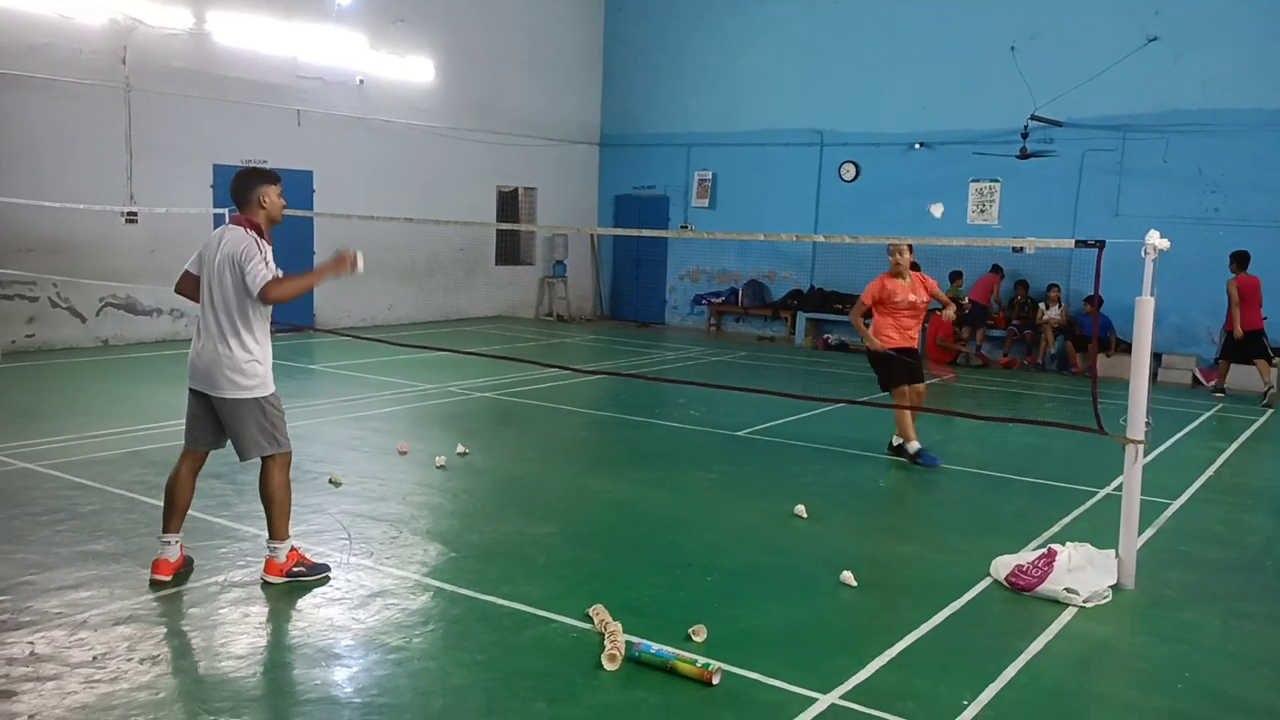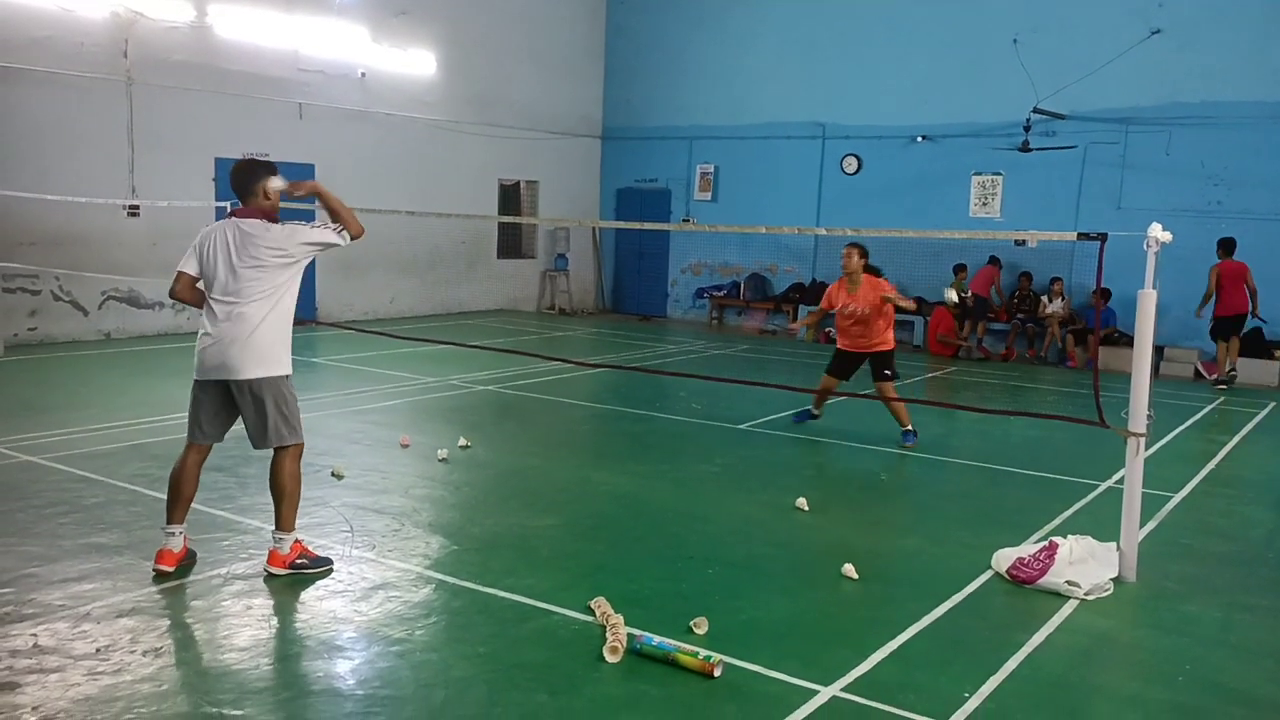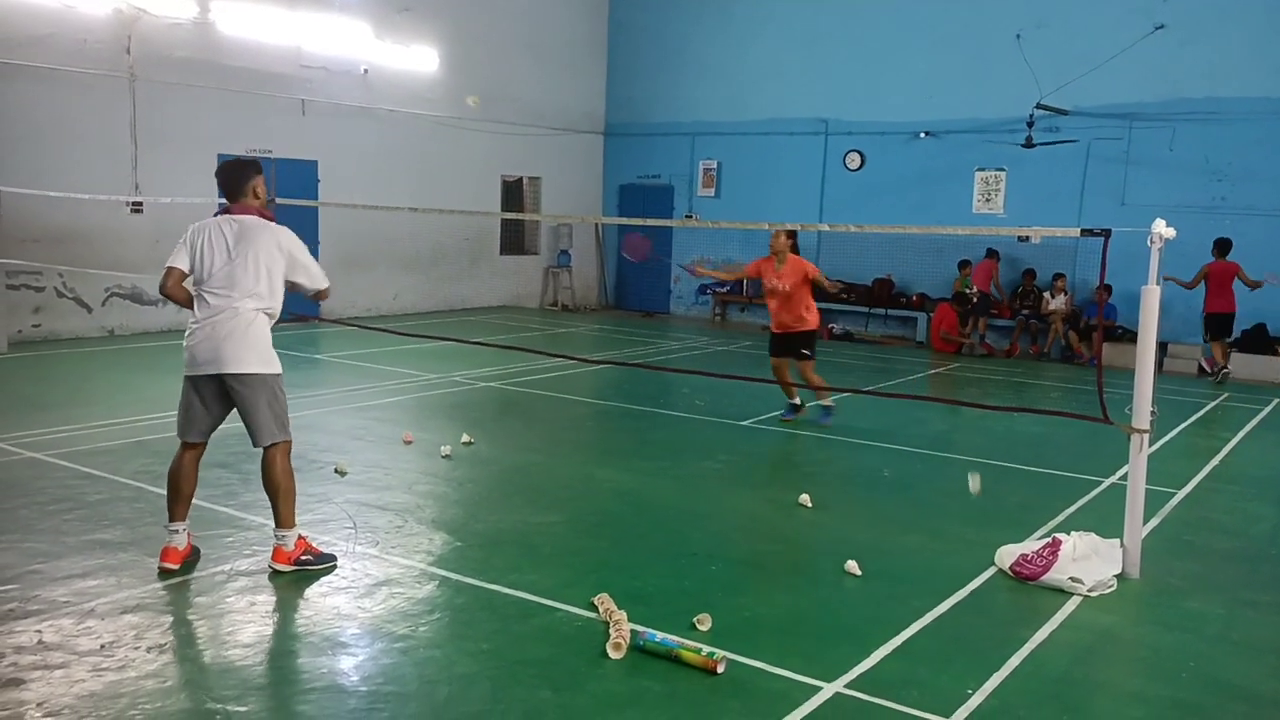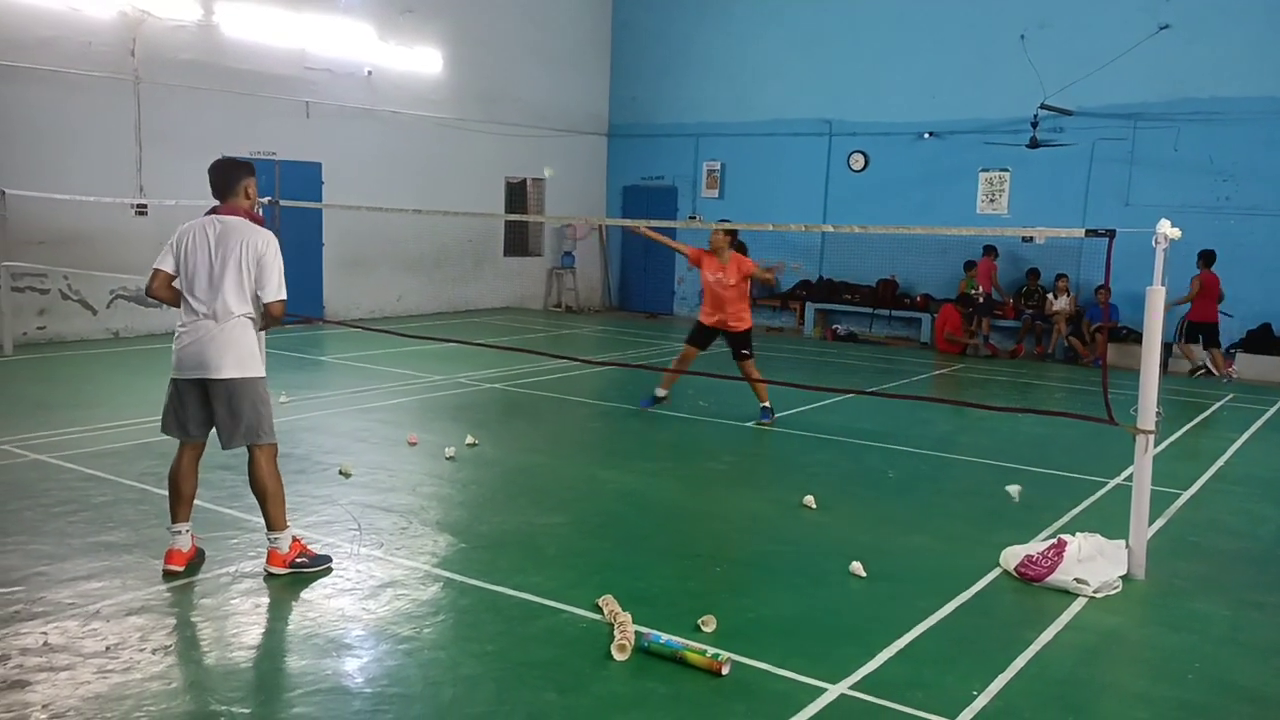
dt=0.3s
person 1, frame 1
left shoulder: (218, 238)
right shoulder: (251, 246)
left elbow: (185, 286)
right elbow: (273, 293)
right wrist: (328, 269)
left hip: (206, 368)
right hip: (242, 375)
left knee: (192, 455)
right knee: (277, 457)
left ankle: (169, 554)
right ankle: (280, 558)
person 1, frame 2
left shoulder: (211, 234)
right shoulder: (285, 237)
left elbow: (179, 290)
right elbow: (353, 230)
right wrist: (318, 191)
left hip: (212, 358)
right hip: (259, 364)
left knee: (196, 447)
right knee: (289, 448)
left ankle: (171, 546)
right ankle: (284, 549)
person 1, frame 3
left shoulder: (199, 232)
right shoulder: (279, 237)
left elbow: (169, 286)
right elbow: (321, 291)
right wrist: (288, 279)
left hip: (202, 354)
right hip: (250, 358)
left knee: (190, 446)
right knee: (277, 445)
left ankle: (176, 543)
right ankle: (288, 546)
person 1, frame 4
left shoulder: (187, 233)
right shoulder: (261, 239)
left elbow: (156, 288)
right elbow: (275, 310)
right wrist: (259, 320)
left hip: (190, 356)
right hip: (235, 359)
left knee: (189, 447)
right knee: (262, 449)
left ankle: (180, 545)
right ankle: (282, 548)
person 2, frame 1
left shoulder: (923, 281)
right shoulder: (880, 283)
left elbow: (948, 303)
right elbow: (855, 314)
left wrist: (949, 310)
right wrist: (869, 338)
left hip: (909, 347)
right hip: (883, 347)
left knee: (918, 393)
right knee: (902, 394)
left ankle: (899, 443)
right ankle: (913, 450)
person 2, frame 2
left shoulder: (877, 286)
right shoulder: (835, 289)
left elbow: (911, 306)
right elbow: (818, 314)
left wrist: (902, 303)
right wrist: (800, 324)
left hip: (879, 346)
right hip: (848, 345)
left knee: (885, 393)
right knee: (827, 386)
left ankle: (908, 429)
right ankle: (814, 411)
person 2, frame 3
left shoulder: (801, 266)
right shoulder: (763, 264)
left elbow: (825, 284)
right elbow: (733, 276)
left wrist: (831, 287)
right wrist: (704, 272)
left hip: (804, 325)
right hip: (778, 325)
left knee: (805, 371)
right knee: (777, 367)
left ankle: (825, 404)
right ankle: (795, 403)
person 2, frame 4
left shoulder: (741, 264)
right shoulder: (703, 257)
left elbow: (769, 280)
right elbow: (674, 244)
left wrist: (769, 276)
right wrist: (646, 231)
left hip: (737, 323)
right hip: (708, 319)
left knee: (747, 369)
right knee: (685, 356)
left ankle: (766, 407)
right ankle: (660, 393)
